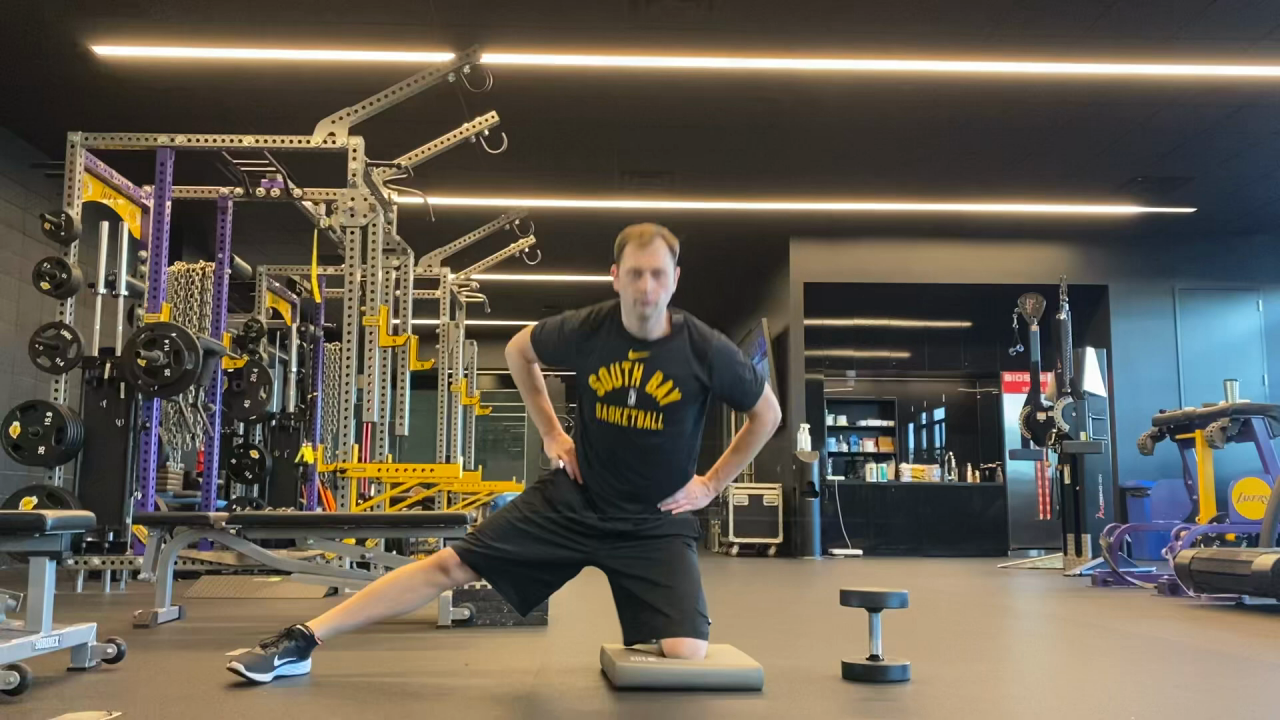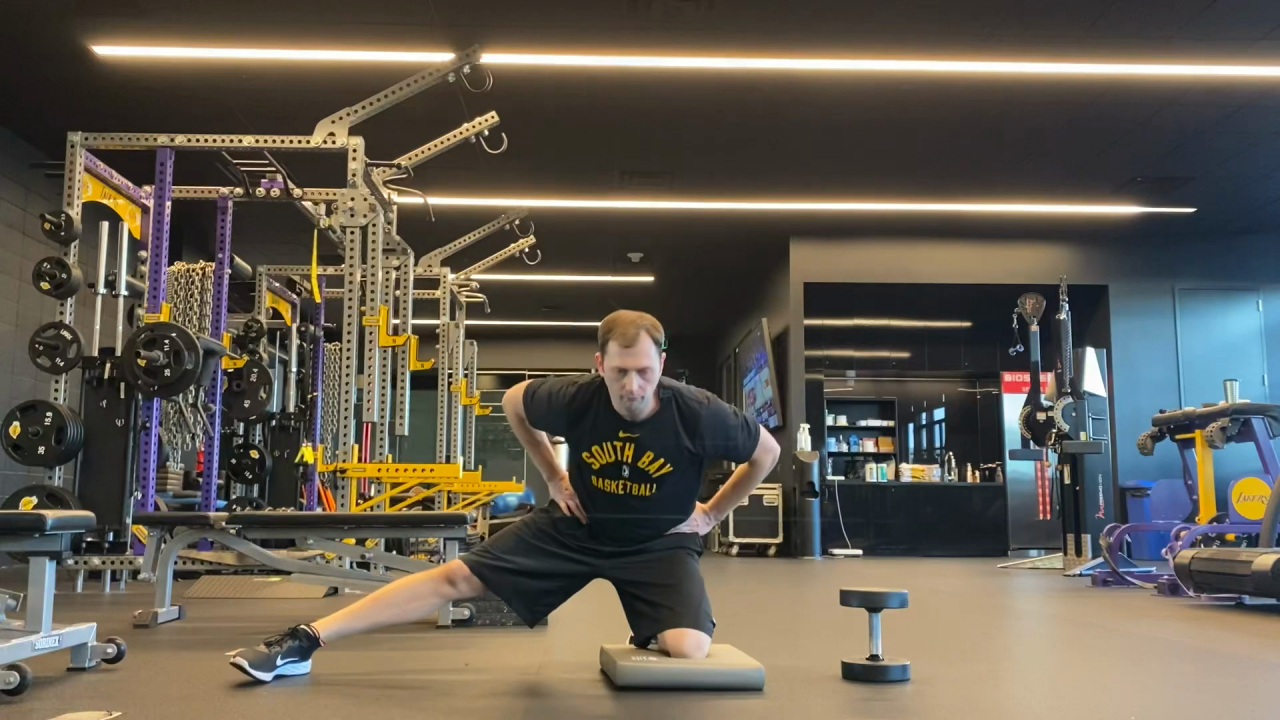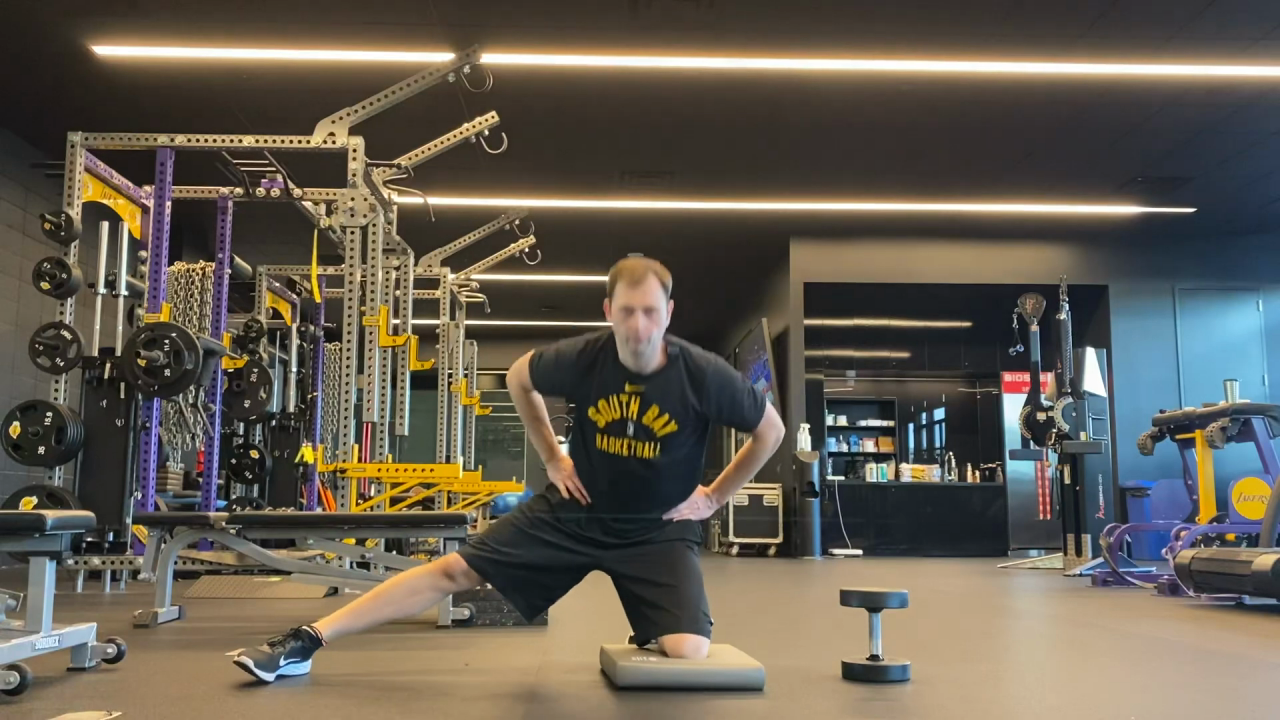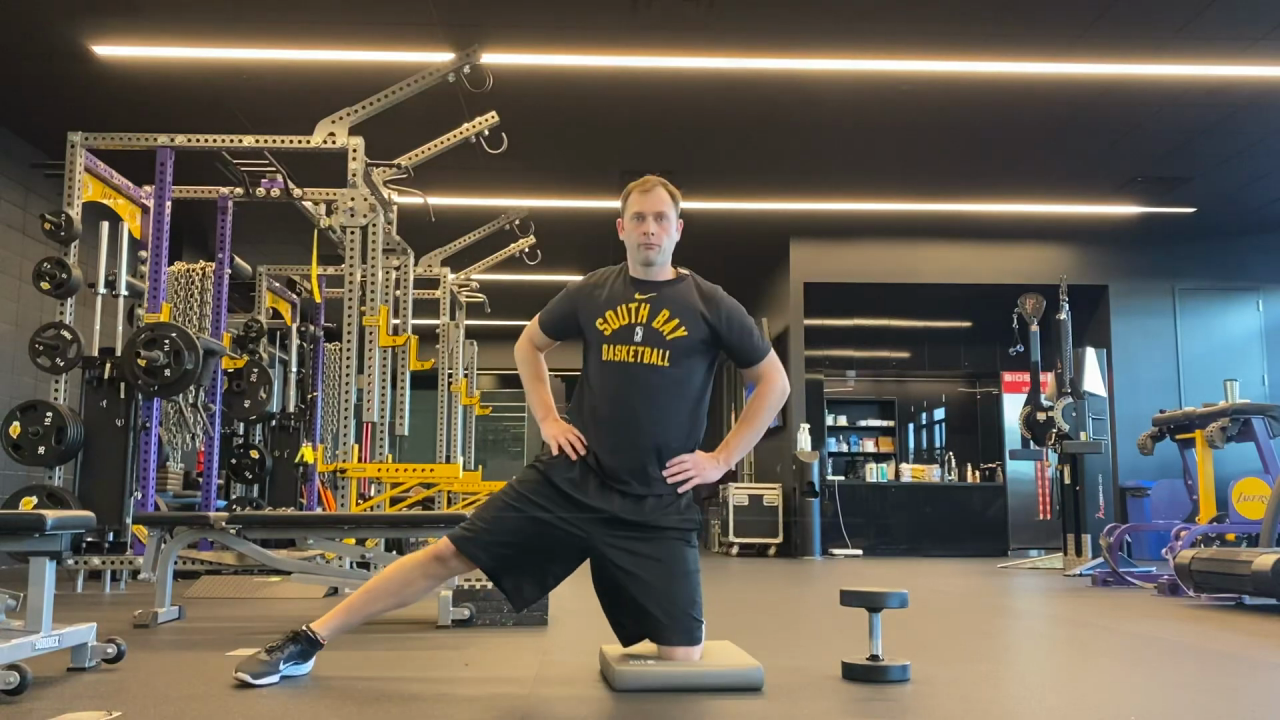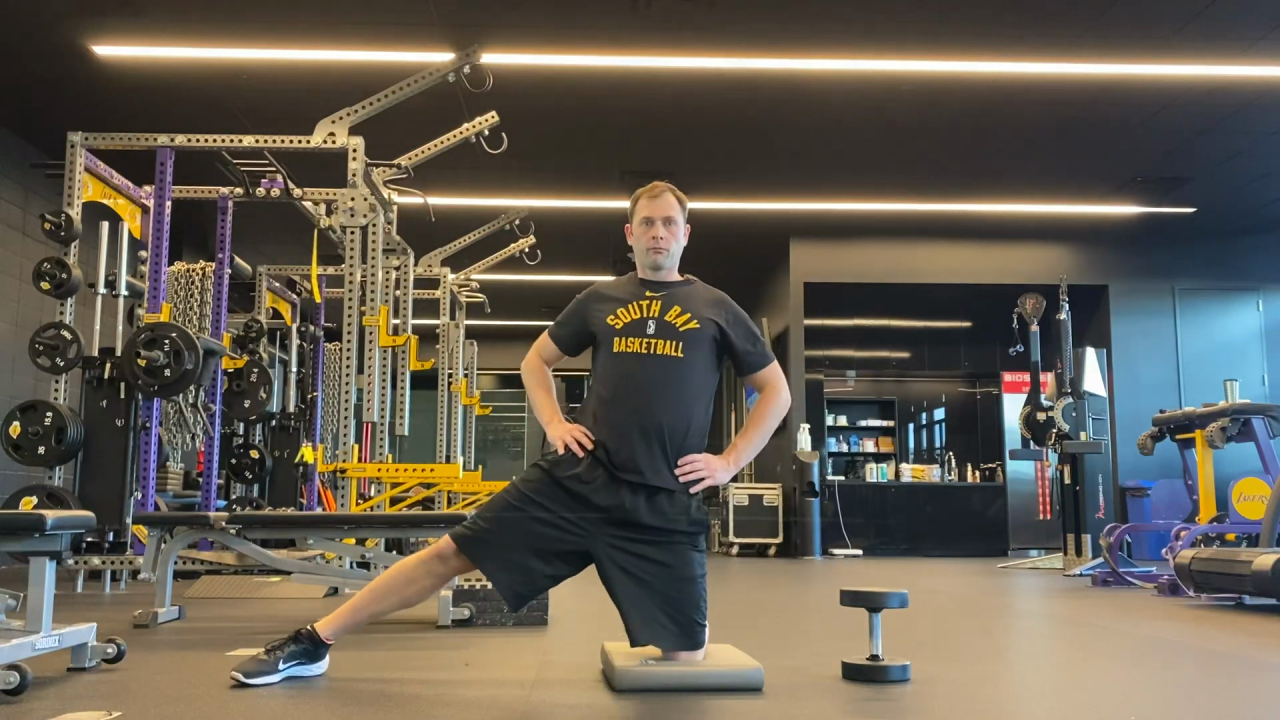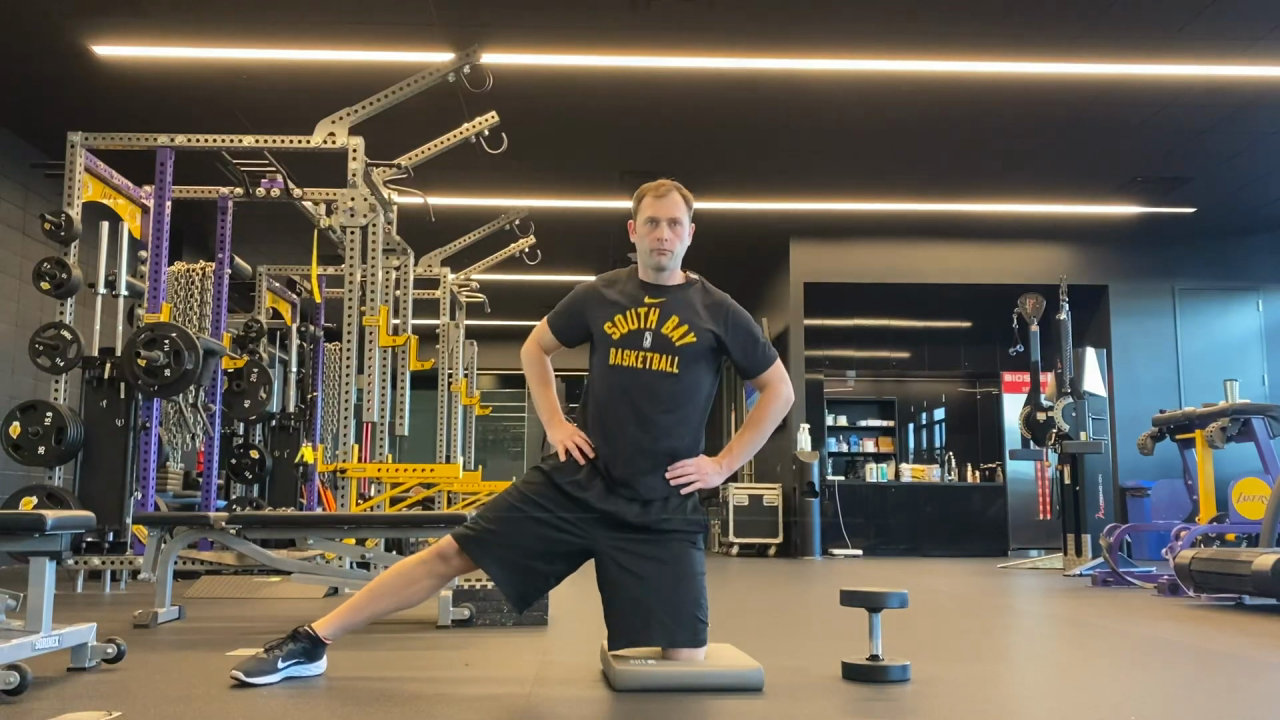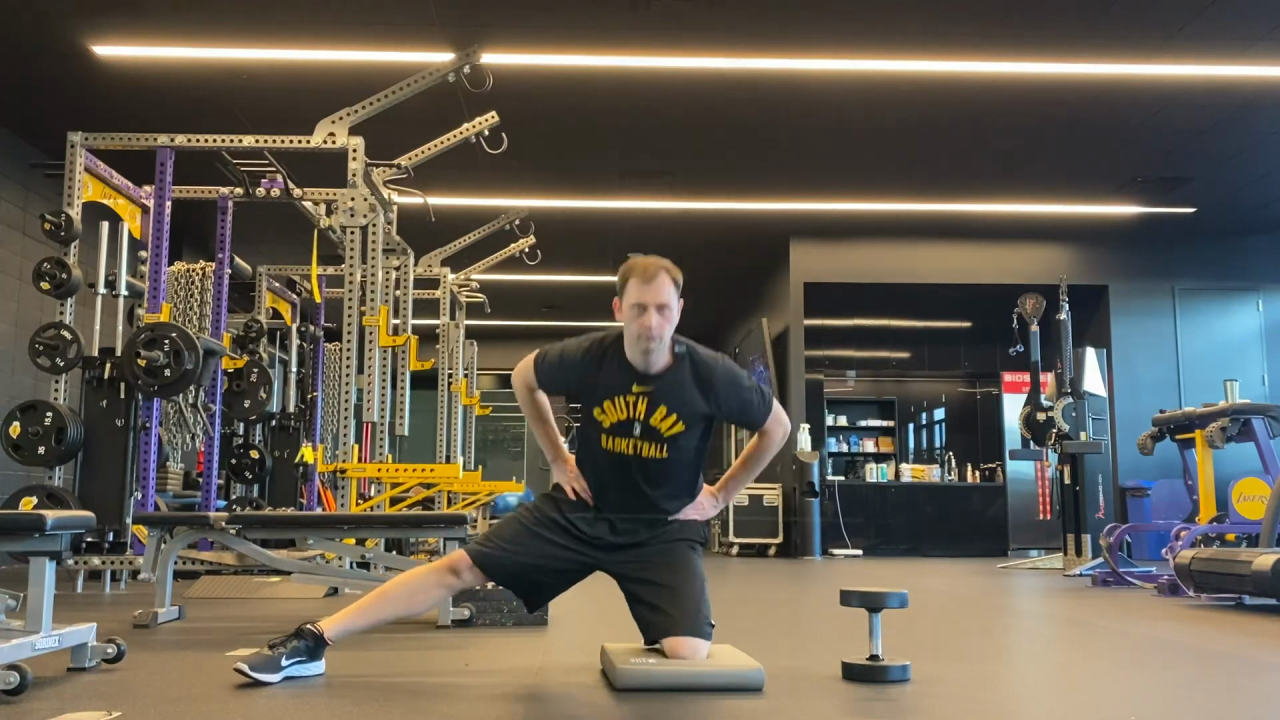
dt=0.3s
person 1, frame 1
left shoulder: (705, 350)
right shoulder: (585, 329)
left elbow: (767, 414)
right elbow: (519, 351)
left wrist: (711, 484)
right wrist: (551, 435)
left hip: (657, 521)
right hip: (572, 499)
left knee: (687, 653)
right knee: (448, 566)
left ankle: (648, 627)
right ankle: (301, 640)
person 1, frame 2
left shoulder: (697, 414)
right shoulder: (572, 400)
left elbow: (767, 453)
right elbow: (514, 402)
left wrist: (711, 513)
right wrist: (554, 478)
left hip: (661, 541)
right hip: (577, 526)
left knee: (688, 652)
right knee: (453, 578)
left ankle: (651, 633)
right ankle: (304, 640)
person 1, frame 3
left shoulder: (703, 374)
right shoulder: (580, 358)
left elbow: (771, 430)
right elbow: (518, 381)
left wrist: (714, 496)
right wrist: (553, 460)
left hip: (659, 528)
right hip: (577, 511)
left knee: (688, 653)
right knee: (453, 571)
left ankle: (651, 634)
right ankle: (306, 641)
person 1, frame 4
left shoulder: (710, 304)
right shoulder: (592, 291)
left elbow: (774, 383)
right elbow: (529, 345)
left wrist: (721, 460)
right wrist: (548, 420)
left hip: (656, 501)
right hip: (570, 477)
left knee: (682, 658)
right knee: (446, 556)
left ankle: (673, 617)
right ankle: (307, 641)
person 1, frame 5
left shoulder: (716, 308)
right shoulder: (601, 298)
left elbow: (776, 392)
right elbow: (535, 361)
left wrist: (730, 463)
right wrist: (554, 424)
left hip: (665, 500)
right hip: (577, 474)
left knee: (685, 658)
right knee: (450, 554)
left ankle: (691, 612)
right ankle: (312, 643)
person 1, frame 6
left shoulder: (717, 310)
right shoulder: (601, 294)
left elbow: (779, 390)
right elbow: (535, 348)
left wrist: (724, 464)
right wrist: (555, 425)
left hip: (660, 503)
right hip: (577, 481)
left knee: (685, 656)
right knee: (451, 555)
left ankle: (682, 609)
right ankle: (310, 642)
person 1, frame 7
left shoulder: (710, 375)
right shoulder: (586, 358)
left elbow: (777, 428)
right elbow: (522, 377)
left wrist: (719, 495)
right wrist: (559, 461)
left hip: (663, 530)
right hip: (580, 511)
left knee: (688, 654)
right knee: (458, 567)
left ankle: (662, 626)
right ankle: (310, 644)
